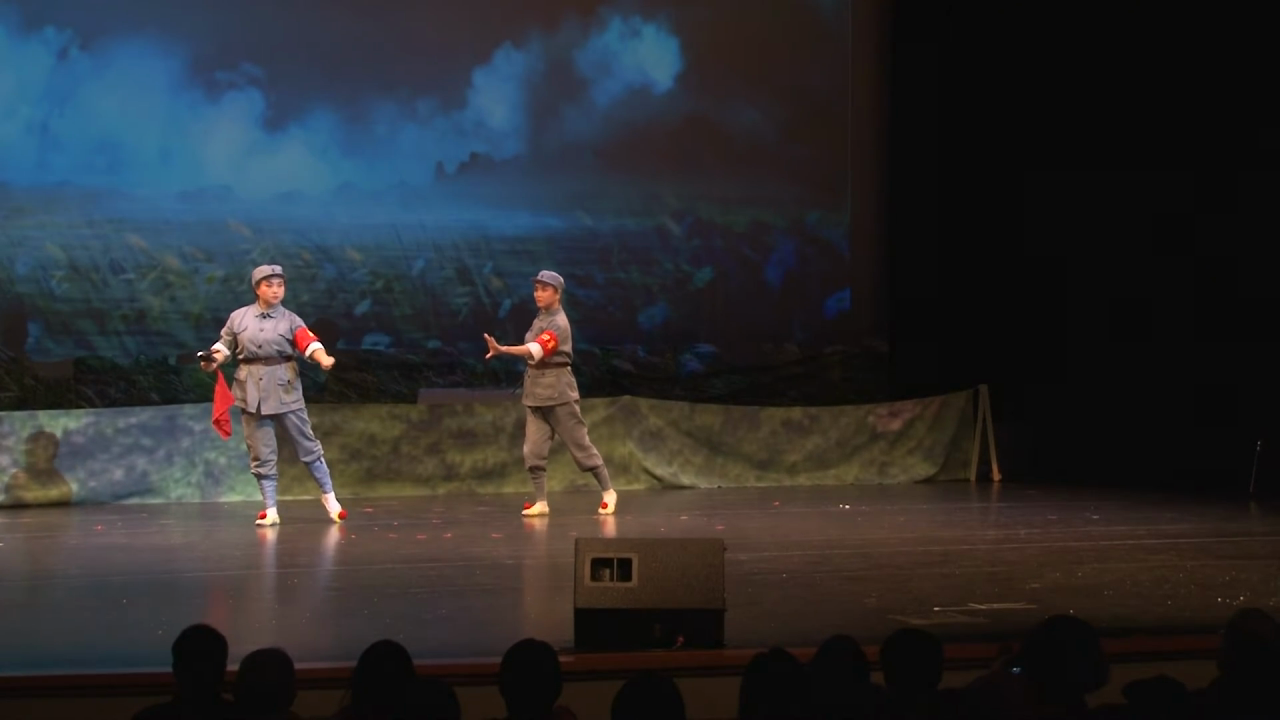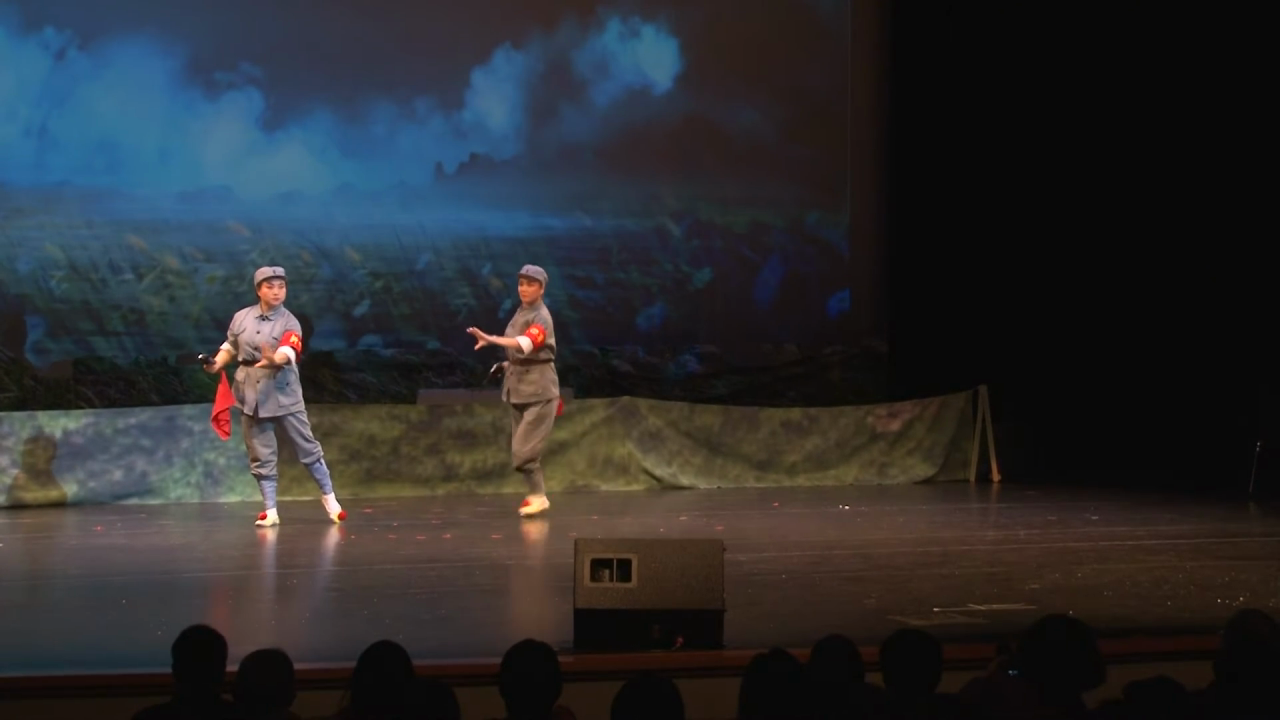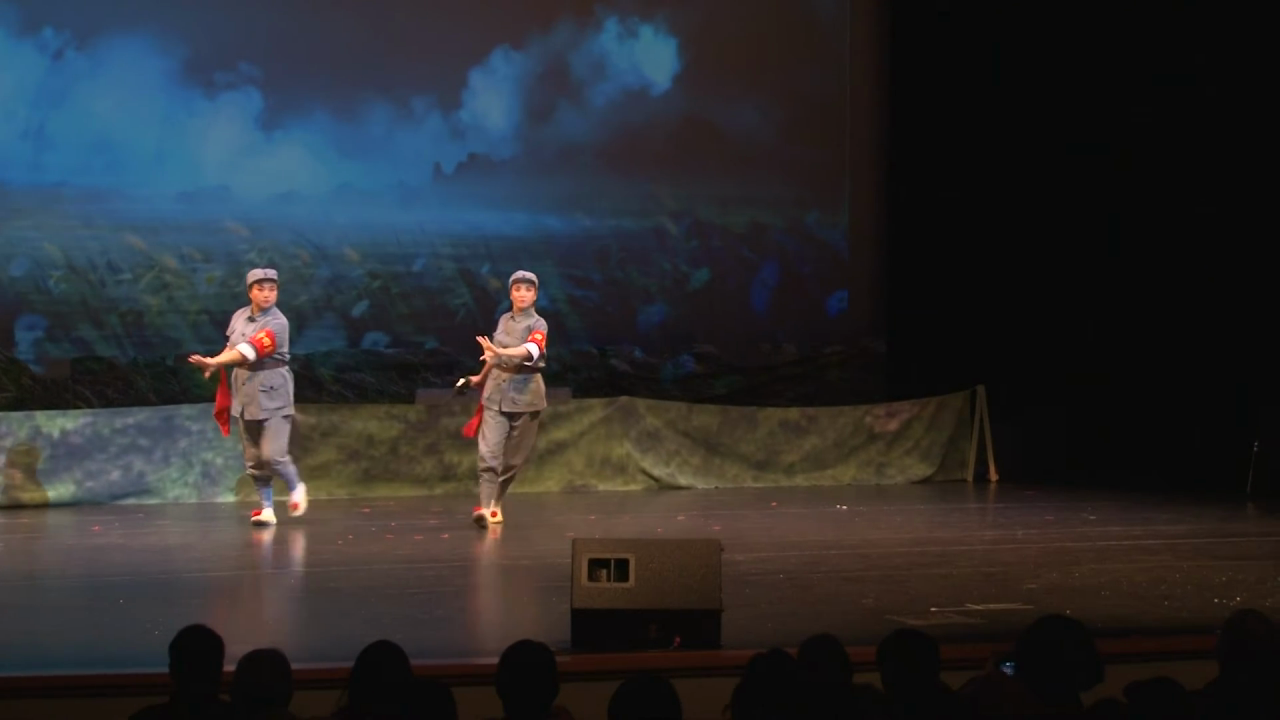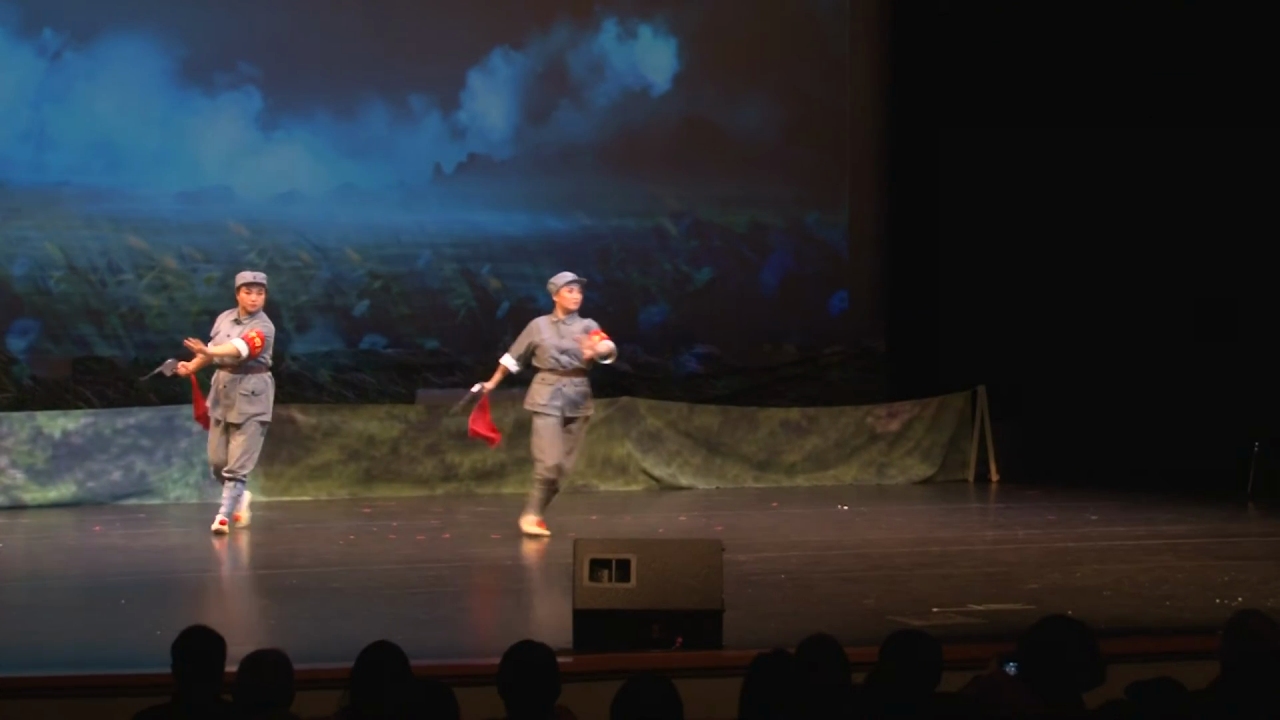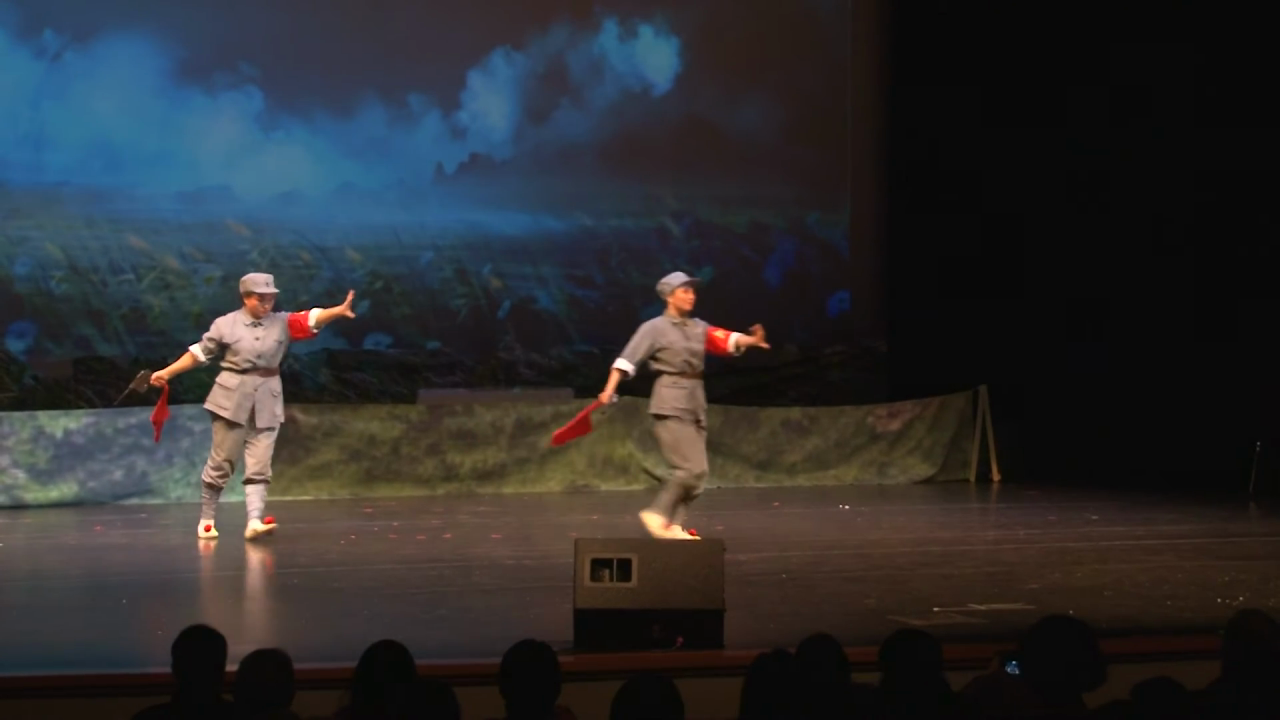
dt=0.5s
person 1, frame 1
left shoulder: (290, 320)
right shoulder: (238, 317)
left elbow: (310, 343)
right elbow: (225, 346)
left wrist: (324, 359)
right wrist: (212, 362)
left hip: (284, 387)
right hip: (251, 389)
left knee: (307, 443)
right knee: (261, 452)
left ankle: (329, 496)
right ankle: (270, 510)
person 1, frame 2
left shoulder: (289, 322)
right shoulder: (241, 317)
left elbow: (289, 352)
right elbow: (231, 347)
left wrist: (270, 359)
right wrist: (216, 365)
left hip: (282, 389)
right hip: (250, 389)
left knee: (306, 445)
right knee: (260, 453)
left ankle: (328, 496)
right ankle: (270, 510)
person 1, frame 3
left shoulder: (278, 323)
right shoulder: (239, 317)
left elbow: (250, 350)
left wrist: (214, 362)
right wrist: (214, 362)
left hip: (272, 390)
right hip: (243, 389)
left knee: (273, 453)
right knee: (254, 455)
left ankle: (296, 489)
right ankle: (266, 508)
person 1, frame 4
left shoulder: (263, 327)
right shoulder: (224, 319)
left elbow: (243, 347)
left wrist: (204, 350)
right wrist: (193, 365)
left hip: (251, 395)
right hip: (223, 390)
left knee: (239, 461)
right knee: (218, 457)
left ankle: (224, 516)
right ankle: (241, 496)
person 1, frame 5
left shoulder: (283, 323)
right shoulder: (225, 324)
left elbow: (311, 319)
right elbow: (200, 352)
left wrist: (338, 311)
right wrist: (166, 373)
left hip: (267, 397)
right hip: (233, 395)
left knee: (259, 465)
right knee: (220, 461)
left ankle: (254, 522)
right ankle: (206, 519)
person 2, frame 1
left shoulder: (558, 323)
right shoulder: (541, 318)
left elbow: (536, 350)
left wrist: (502, 349)
left hip: (557, 390)
right hip: (535, 391)
left knee: (579, 444)
right knee: (533, 451)
left ankle: (607, 491)
right ankle: (541, 501)
person 2, frame 2
left shoulder: (541, 318)
right shoulder: (520, 312)
left elbow: (525, 344)
left wrist: (490, 340)
right wrist: (506, 364)
left hip: (538, 386)
right hip: (516, 384)
left knee: (524, 446)
right knee: (523, 447)
left ankle: (535, 495)
right ankle: (538, 497)
person 2, frame 3
left shoulder: (538, 324)
right shoulder: (504, 320)
left elbow: (531, 351)
left wrist: (499, 351)
right wrist: (481, 377)
left hip: (526, 392)
right hip: (497, 390)
left knee: (514, 457)
right knee: (488, 452)
left ankle: (496, 504)
right ankle: (483, 506)
person 2, frame 4
left shoulder: (587, 326)
right shoulder: (538, 326)
left elbow: (607, 347)
right elbow: (514, 356)
left wrist: (596, 351)
right wrist: (493, 383)
left hip: (578, 396)
right hip: (546, 395)
left knee: (562, 465)
right knee: (550, 462)
left ankle: (534, 516)
right ankle: (532, 515)
person 2, frame 5
left shoulder: (699, 327)
right shoulder: (654, 328)
left elbow: (727, 340)
right elbow: (628, 359)
left wrist: (751, 340)
right wrist: (609, 390)
left hip: (695, 399)
right hip: (670, 401)
left knee: (697, 470)
right knee: (690, 467)
left ankle: (674, 527)
right ankle: (656, 512)
